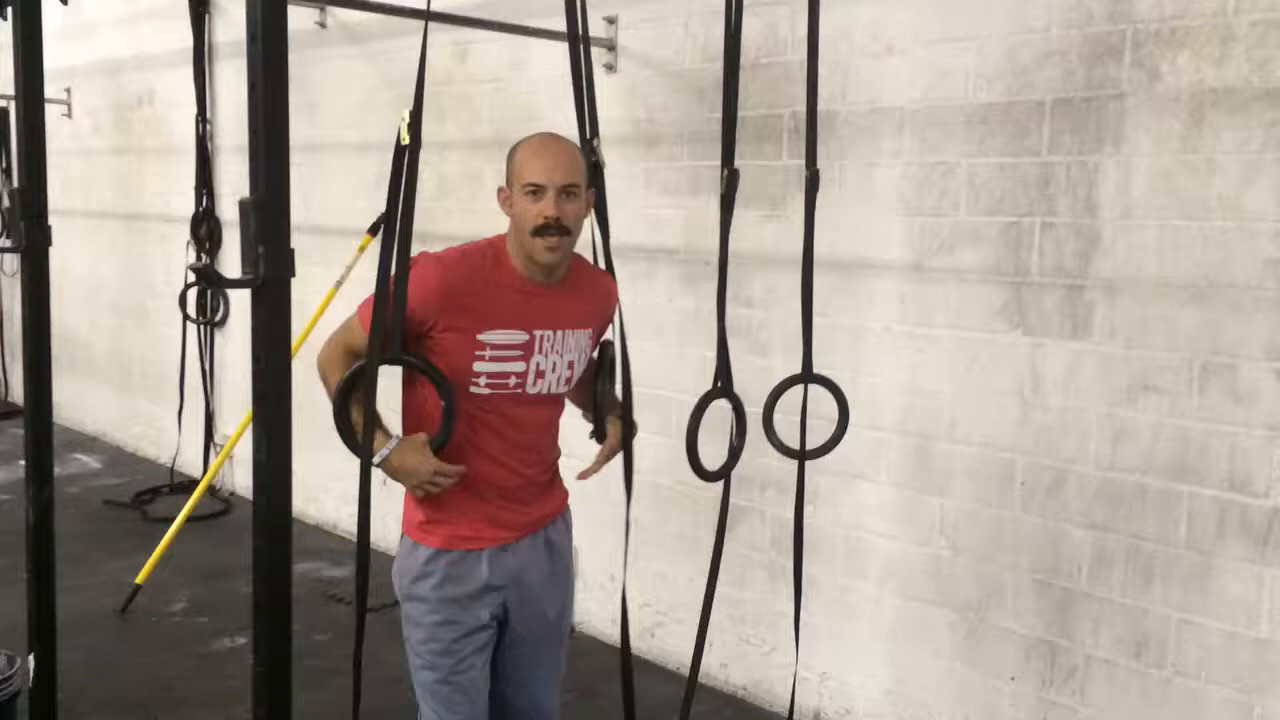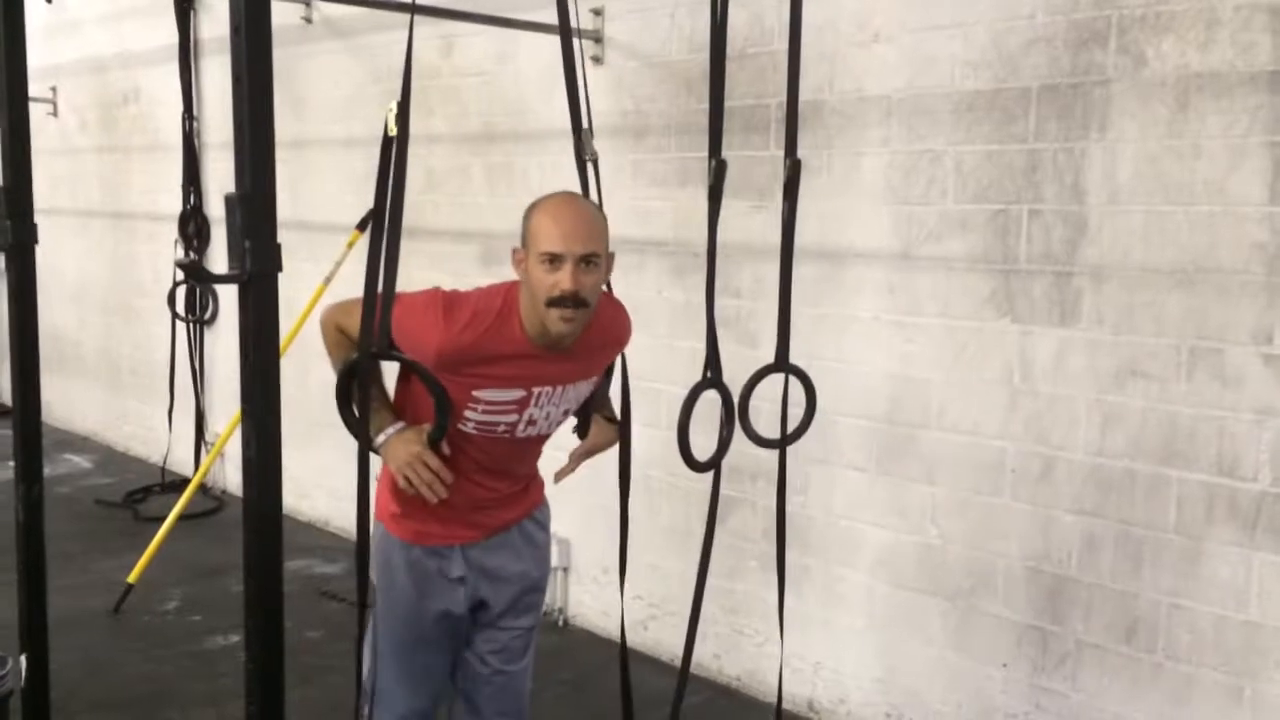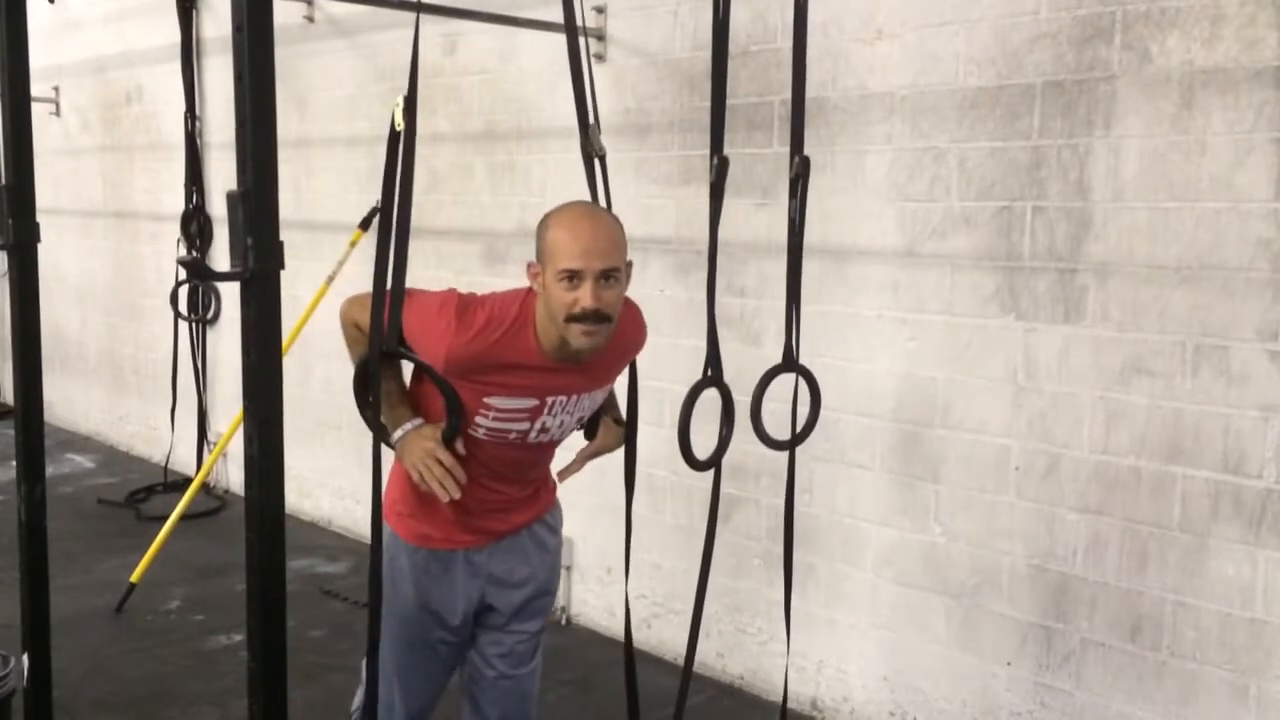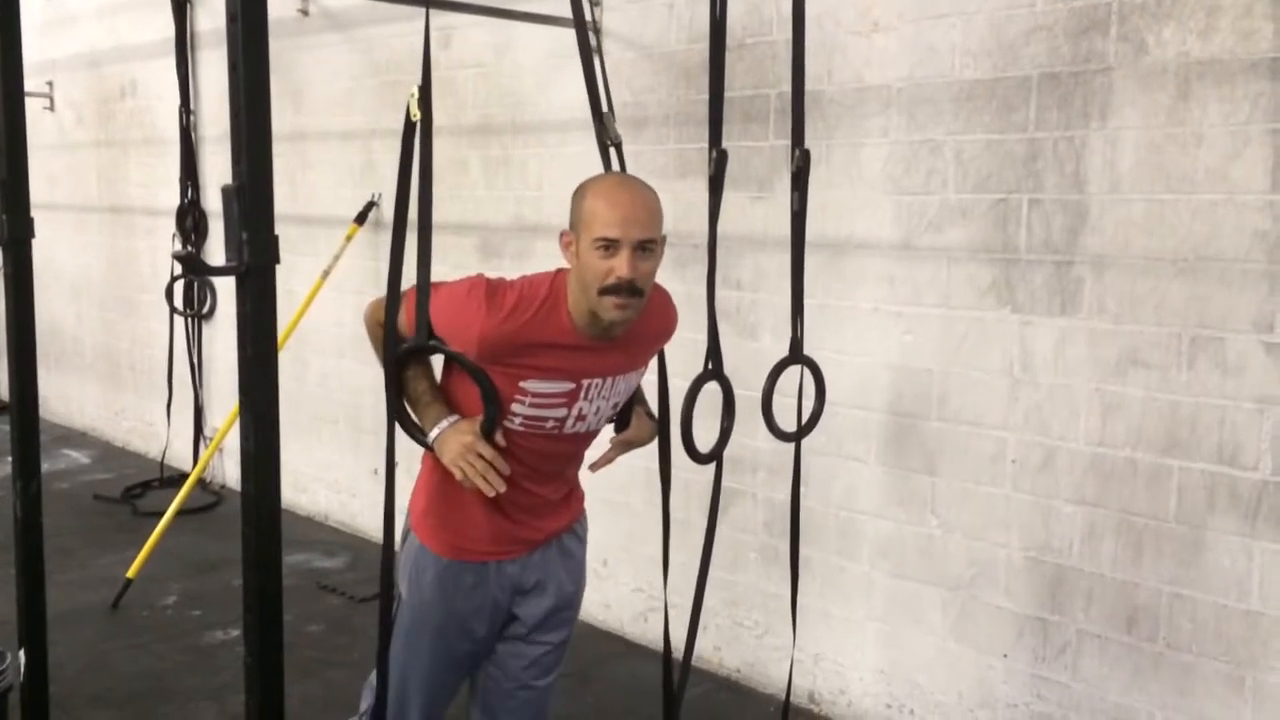
dt=0.7s
person 1, frame 1
left shoulder: (598, 292)
right shoulder: (441, 279)
right elbow: (337, 357)
left wrist: (610, 413)
right wrist: (385, 449)
left hip: (543, 536)
right hip: (449, 547)
person 1, frame 2
left shoulder: (611, 327)
right shoulder: (452, 325)
right elbow: (337, 323)
left wrist: (603, 415)
right wrist: (386, 431)
left hip: (515, 530)
right hip: (422, 535)
person 1, frame 3
left shoulder: (627, 331)
right shoulder: (467, 330)
right elbow: (357, 314)
left wrist: (611, 417)
right wrist: (403, 425)
left hip: (526, 533)
right hip: (432, 534)
person 1, frame 4
left shoulder: (657, 317)
right shoulder: (497, 313)
right elbow: (381, 317)
left wrist: (640, 411)
right wrist: (438, 423)
left hip: (554, 542)
right hip: (457, 542)
